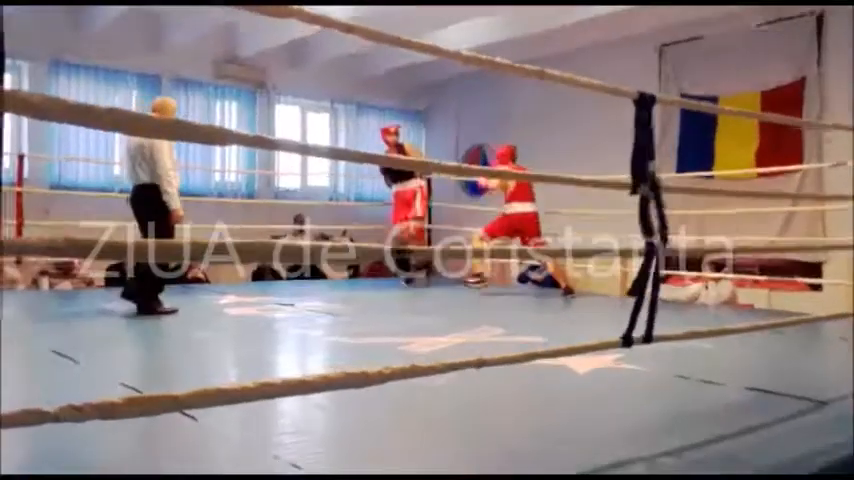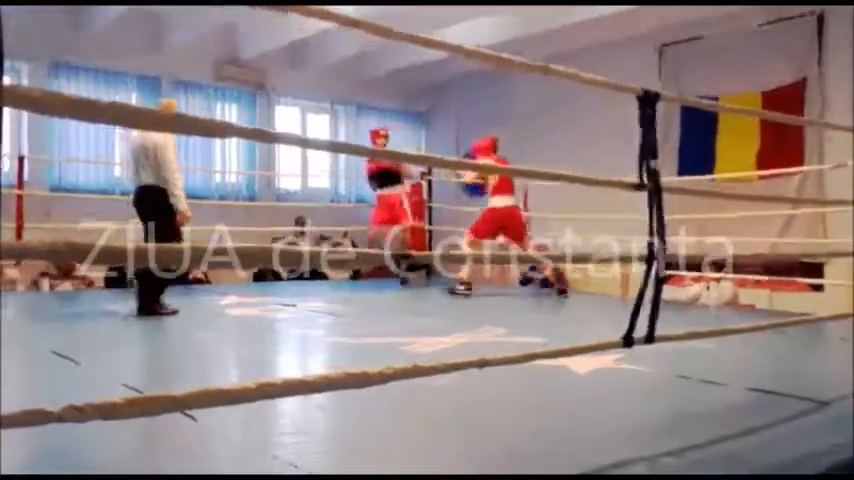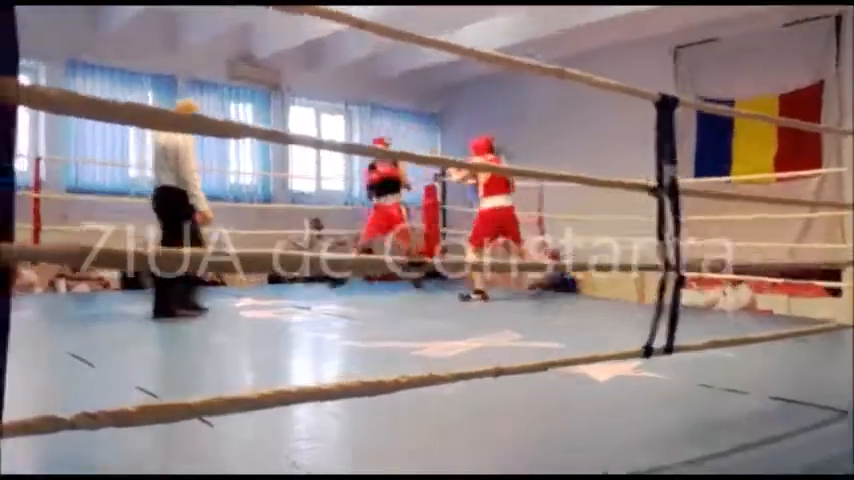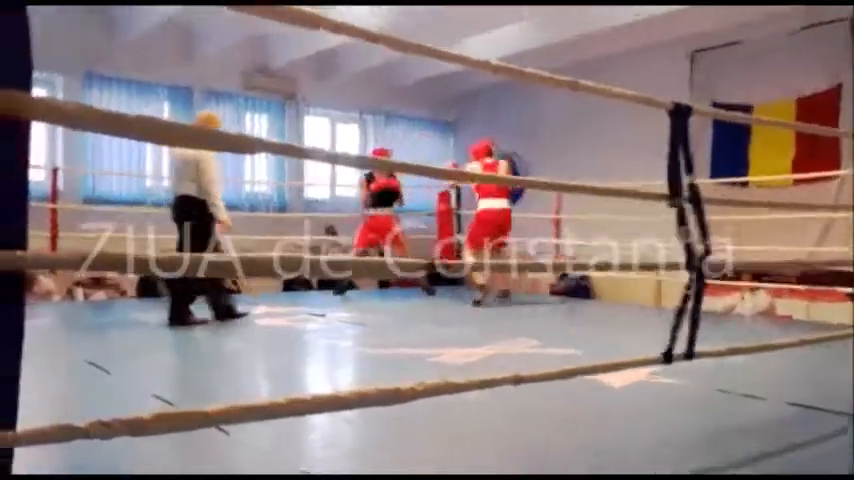
dt=0.1s
person 1, frame 1
left shoulder: (137, 134)
right shoulder: (159, 136)
right elbow: (165, 173)
right wrist: (175, 205)
left hip: (140, 193)
right hip: (154, 195)
left ankle: (135, 290)
right ankle: (149, 301)
person 1, frame 2
left shoulder: (140, 135)
right shoulder: (163, 136)
right elbow: (170, 174)
right wrist: (182, 206)
left hip: (143, 194)
right hip: (158, 196)
left knee: (155, 247)
left ankle: (148, 297)
right ankle: (149, 302)
person 1, frame 3
left shoulder: (161, 136)
right shoulder: (182, 138)
right elbow: (190, 176)
right wrist: (202, 206)
left hip: (164, 195)
right hip: (177, 198)
left knee: (190, 247)
right knee: (176, 251)
left ankle: (184, 299)
right ankle: (166, 304)
person 1, frame 4
left shoulder: (182, 147)
right shoulder: (203, 149)
right elbow: (210, 186)
right wrist: (222, 216)
left hip: (183, 204)
right hip: (196, 207)
left ankle: (223, 307)
right ankle: (179, 312)
person 2, frame 1
left shoulder: (505, 171)
right shoulder: (525, 171)
left elbow: (495, 185)
left wrist: (483, 181)
left hip: (512, 215)
right hip: (531, 215)
left knee: (479, 238)
left ankle: (477, 275)
right ankle: (565, 286)
person 2, frame 2
left shoulder: (486, 162)
right shoulder: (505, 163)
left elbow: (469, 178)
left wrist: (464, 172)
left hip: (496, 210)
right hip: (512, 209)
left knee: (468, 241)
right knee: (526, 247)
left ankle: (464, 283)
right ankle: (556, 279)
person 2, frame 3
left shoulder: (477, 162)
right shoulder: (503, 163)
left elbow: (458, 178)
left wrist: (451, 171)
left hip: (489, 211)
right hip: (507, 209)
left knee: (473, 249)
right knee: (517, 247)
left ankle: (479, 290)
person 2, frame 4
left shoulder: (474, 166)
right shoulder: (503, 164)
right elbow: (508, 188)
left hip: (486, 213)
right hip: (504, 212)
left knee: (470, 250)
right knee: (496, 249)
left ankle: (481, 285)
right ankle: (503, 287)
person 3, frame 1
left shoulder: (406, 149)
right elbow: (389, 181)
right wrist: (385, 171)
left hip: (414, 190)
right hip: (399, 194)
left knee: (412, 230)
right knee: (399, 234)
person 3, frame 2
right shoulder: (371, 160)
left elbow: (409, 176)
right elbow: (374, 186)
left wrist: (395, 167)
right wrist: (371, 174)
left hip: (399, 197)
right hip: (382, 200)
left knee: (403, 234)
right knee: (373, 236)
left ankle: (403, 270)
person 3, frame 3
left shoulder: (396, 165)
right shoulder: (370, 168)
left elbow: (408, 186)
right elbow: (369, 193)
left wrist: (398, 177)
right wrist: (372, 182)
left hip: (395, 208)
right hip: (378, 209)
left knee: (406, 244)
right knee: (363, 243)
left ankle: (417, 275)
person 3, frame 4
left shoulder: (393, 178)
right shoulder: (366, 179)
left elbow: (400, 202)
right elbow: (365, 203)
left wrist: (396, 191)
right wrist: (372, 192)
left hip: (388, 219)
right hip: (371, 220)
left knee: (401, 253)
right knee: (357, 254)
left ankle: (423, 282)
right ankle: (344, 283)
